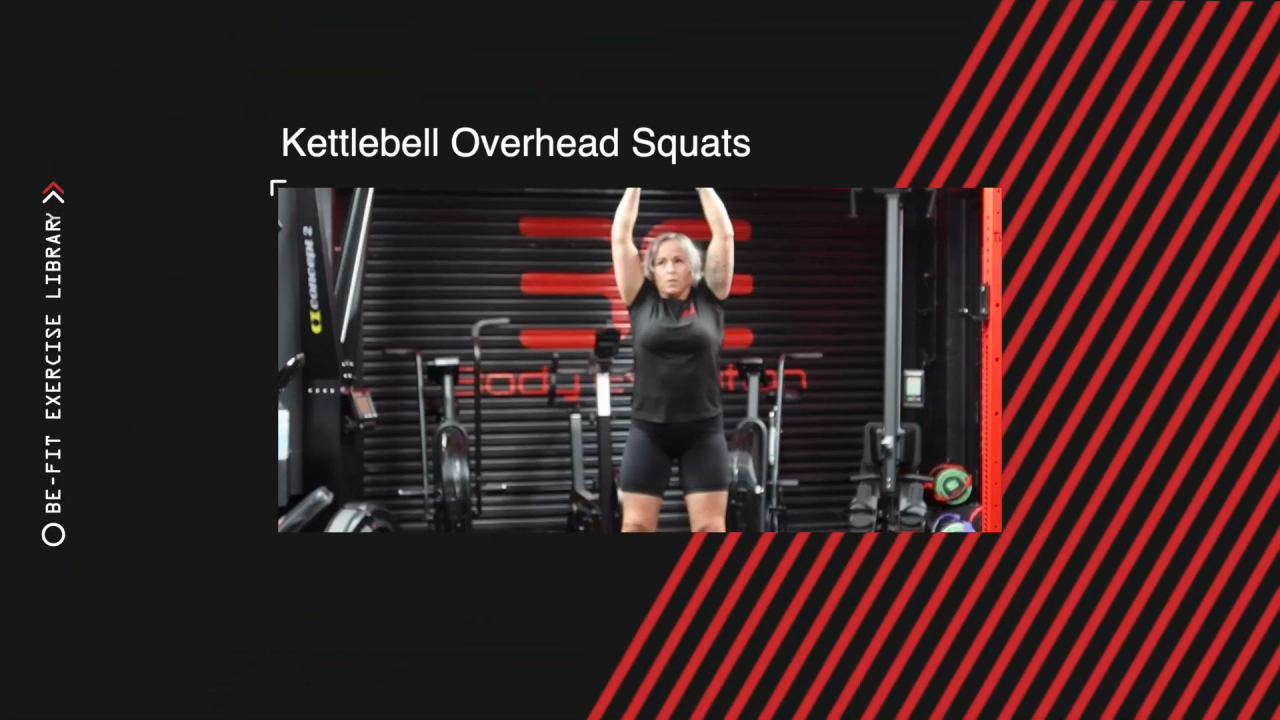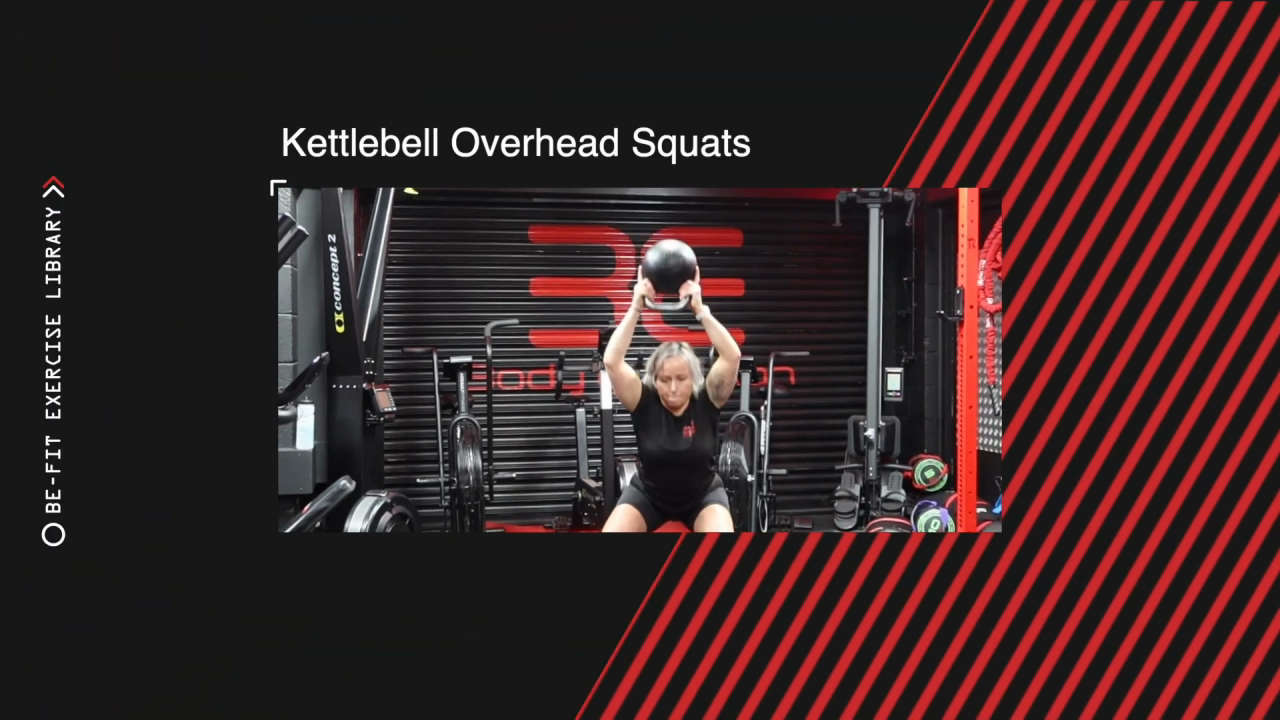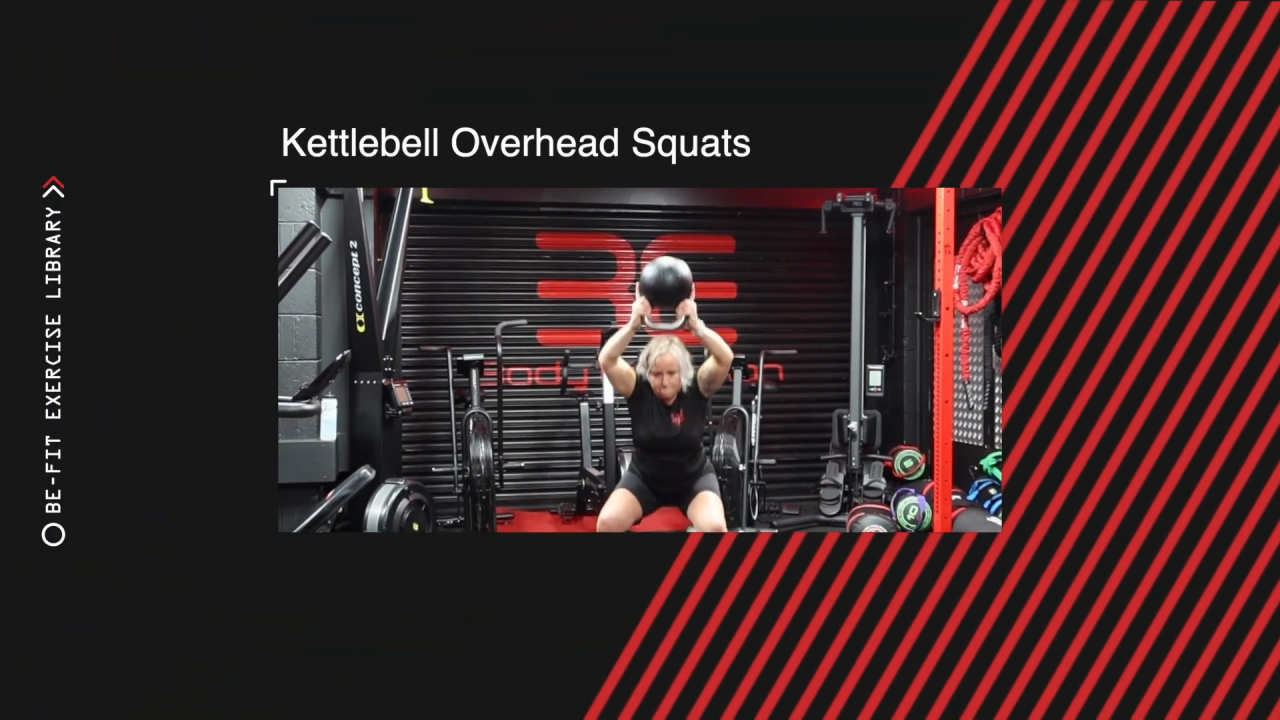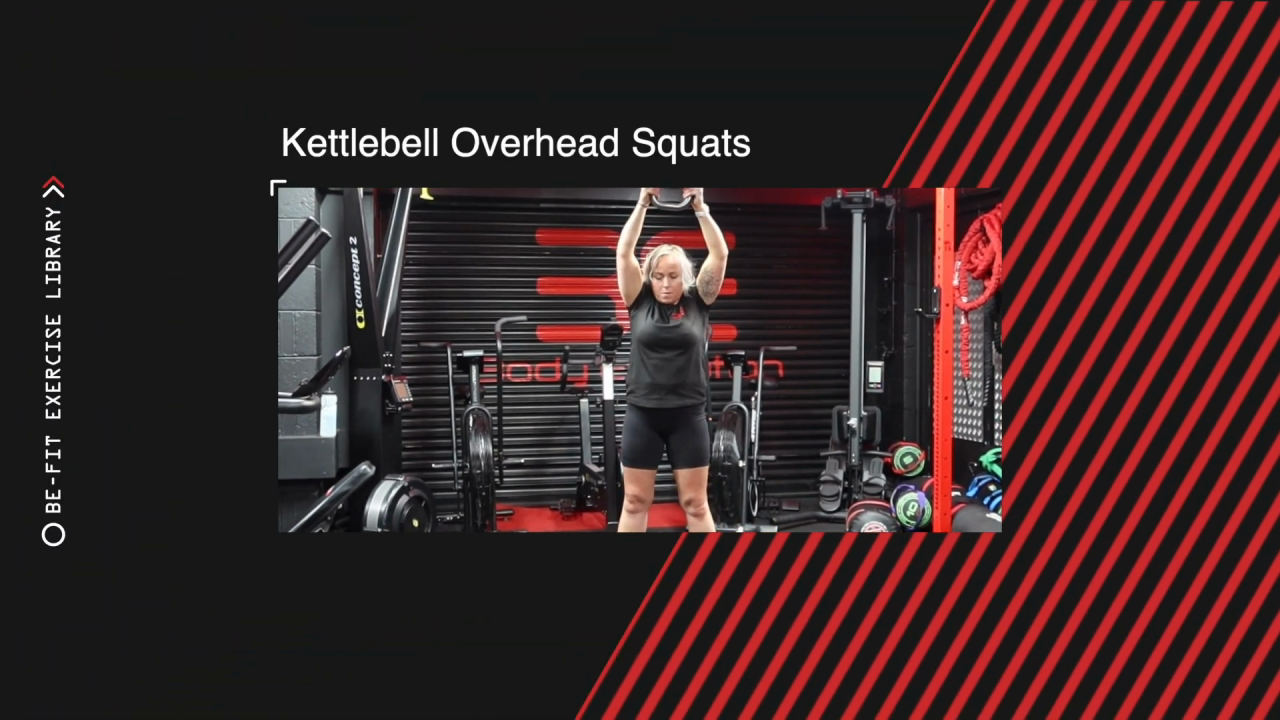
dt=1s
person 1, frame 1
left shoulder: (709, 299)
right shoulder: (642, 300)
left elbow: (724, 234)
right elbow: (620, 237)
left wrist: (704, 186)
right wrist: (635, 186)
left hip: (703, 431)
right hip: (649, 430)
left knee: (710, 530)
right knee: (636, 527)
person 1, frame 2
left shoulder: (707, 399)
right shoulder: (643, 401)
left elbow: (731, 356)
right elbow: (612, 360)
left wrist: (700, 309)
right wrist: (636, 307)
left hip: (702, 495)
right hip: (649, 494)
right knee: (612, 535)
person 1, frame 3
left shoulder: (696, 389)
right shoulder: (637, 389)
left elbow: (724, 358)
right elbow: (607, 360)
left wrist: (695, 325)
right wrist: (633, 323)
left hip: (692, 478)
right hip: (645, 478)
left knee: (714, 527)
right knee: (608, 521)
person 1, frame 4
left shoulder: (698, 303)
right shoulder: (640, 303)
left elbow: (719, 254)
right elbow: (624, 252)
left wrist: (700, 208)
right wrist: (642, 203)
left hip: (687, 415)
right hip: (643, 414)
left knee: (695, 503)
right knee: (635, 502)
